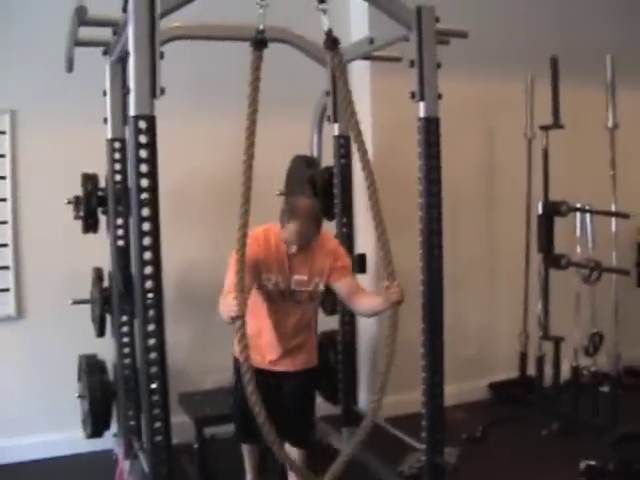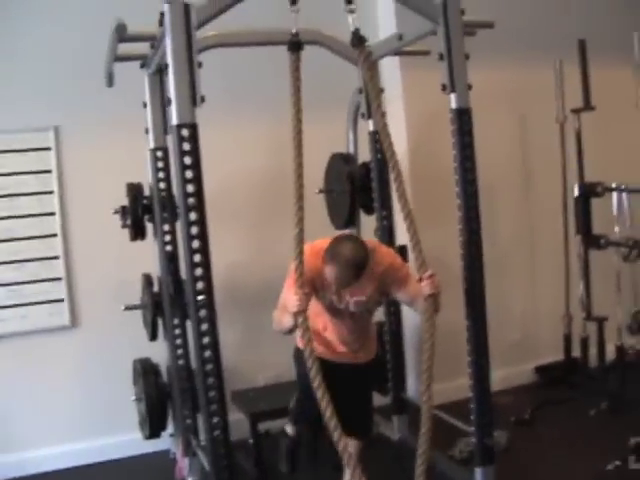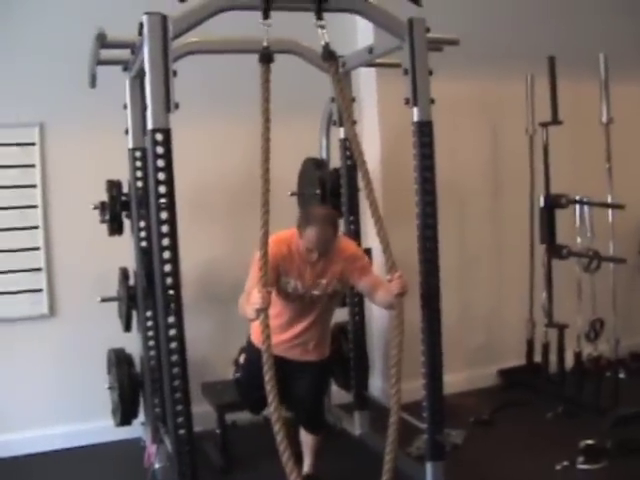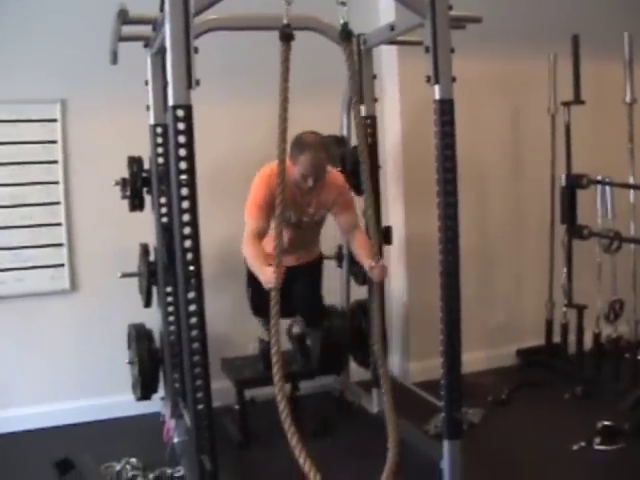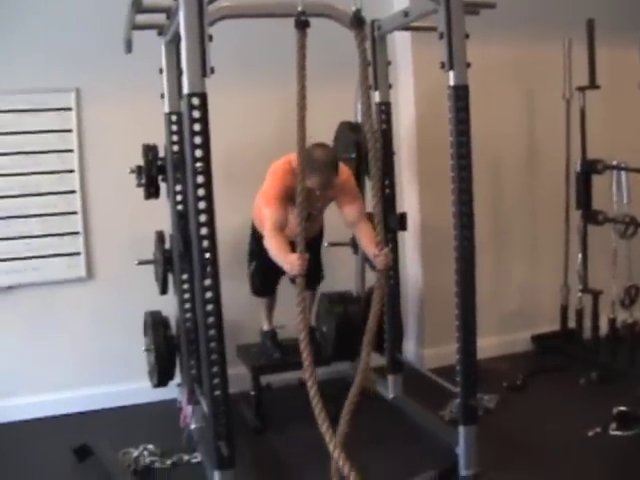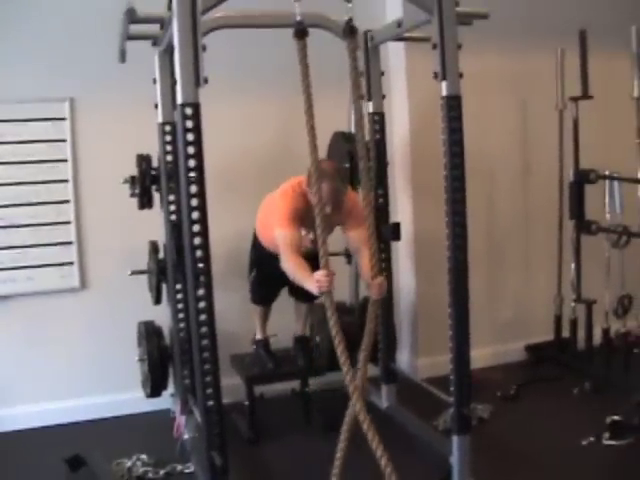
dt=0.7s
person 1, frame 1
left shoulder: (329, 249)
right shoulder: (255, 243)
left elbow: (354, 297)
right elbow: (228, 296)
left wrist: (383, 301)
right wrist: (230, 308)
left hip: (300, 357)
right hip: (255, 353)
left knee: (297, 427)
right knee: (249, 423)
person 1, frame 2
left shoulder: (386, 262)
right shoulder: (310, 259)
left elbow: (417, 301)
right elbow: (278, 322)
left wrist: (428, 295)
right wrist: (292, 316)
left hip: (358, 352)
right hip: (315, 346)
left knee: (355, 419)
right knee: (311, 410)
right ankle: (292, 433)
person 1, frame 3
left shoulder: (348, 253)
right shoulder: (276, 247)
left elbow: (376, 291)
right elbow: (245, 301)
left wrist: (392, 292)
right wrist: (252, 307)
left hip: (311, 350)
right hip: (267, 343)
left knee: (310, 415)
right knee: (249, 398)
right ankle: (246, 362)
person 1, frame 4
left shoulder: (336, 183)
right shoulder: (268, 179)
left elbow: (352, 230)
right elbow: (250, 238)
left wrist: (369, 263)
right wrist: (264, 272)
left hip: (307, 256)
right hip: (269, 256)
left knee: (312, 312)
right knee: (266, 309)
person 1, frame 5
left shoulder: (343, 177)
right shoulder: (280, 174)
left elbow: (357, 220)
right elbow: (273, 232)
left wrist: (374, 252)
right wrist: (286, 261)
left hip: (310, 230)
right hip: (269, 229)
left knee: (310, 279)
right knee: (265, 282)
right ankle: (267, 329)
person 1, frame 6
left shoulder: (350, 202)
right shoulder: (288, 197)
left elbow: (361, 247)
right elbow: (288, 255)
left wrist: (371, 280)
right wrist: (311, 282)
left hip: (311, 243)
right hip: (271, 242)
left knee: (306, 293)
right knee: (263, 293)
left ankle: (301, 337)
right ankle: (260, 338)
